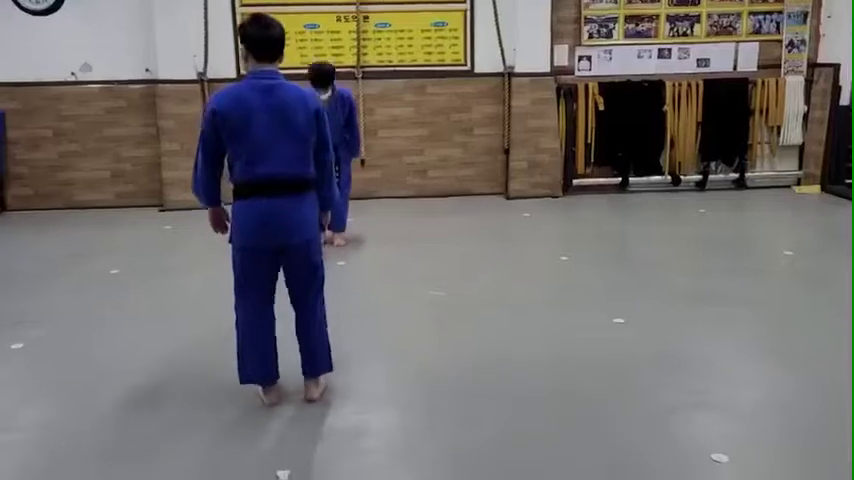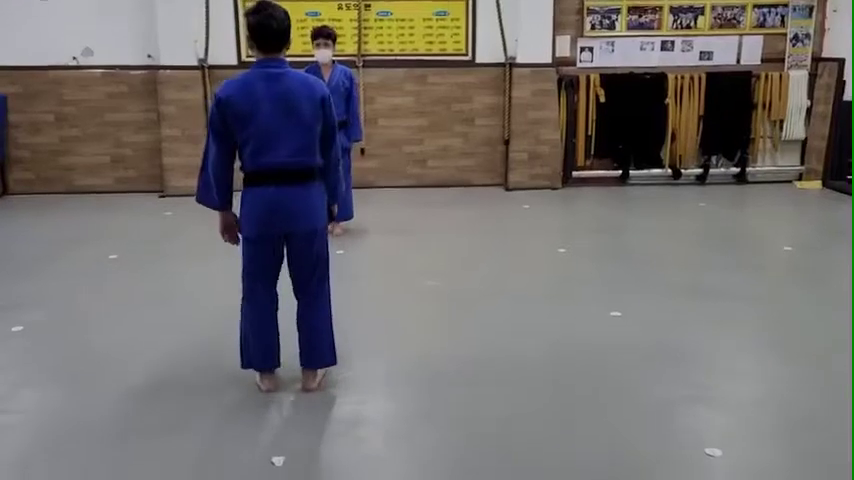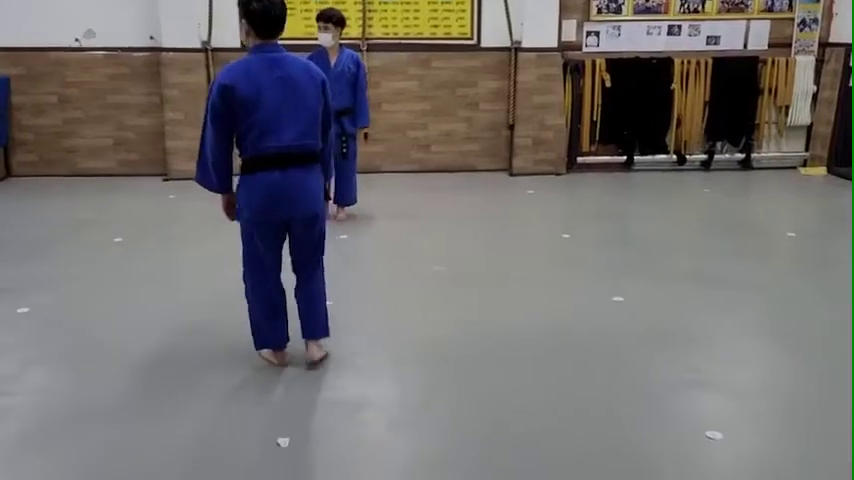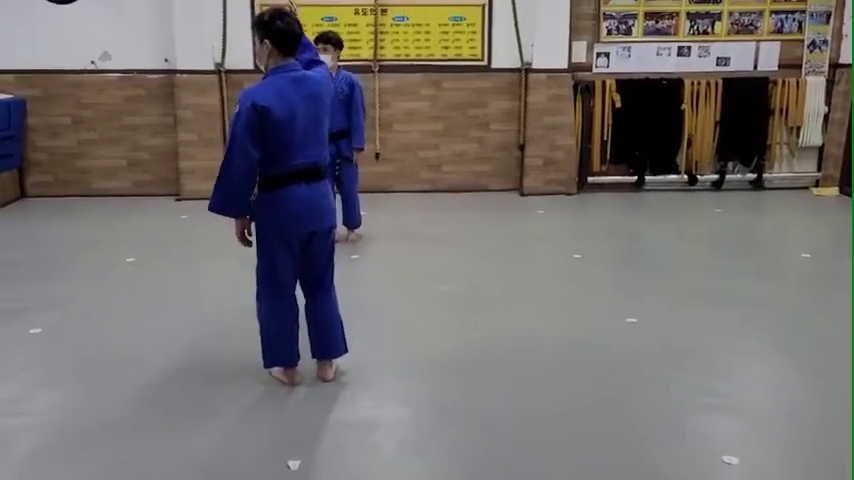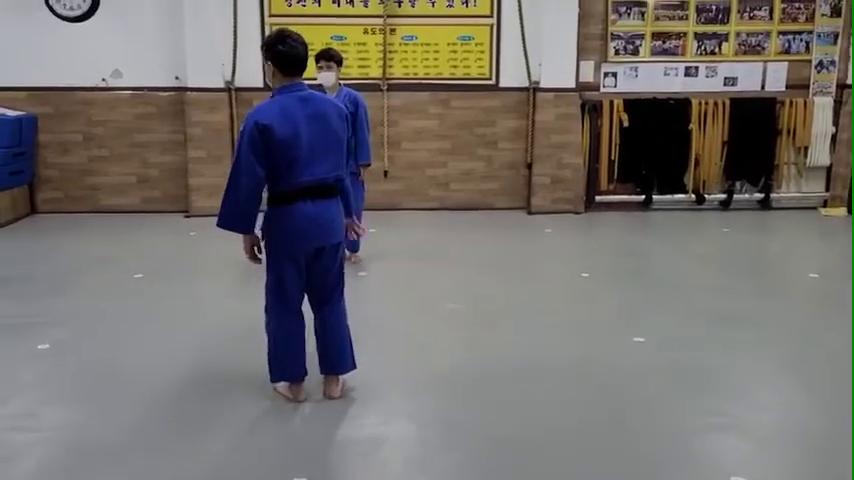
dt=0.5s
person 1, frame 1
left shoulder: (222, 103)
right shoulder: (308, 101)
left elbow: (208, 162)
right elbow: (324, 161)
left wrist: (213, 205)
right wrist: (325, 206)
left hip: (251, 214)
right hip: (299, 210)
left knee: (254, 302)
right knee: (308, 297)
left ankle: (268, 384)
right ankle: (313, 378)
person 1, frame 2
left shoulder: (229, 93)
right shoulder: (315, 89)
left elbow: (219, 157)
right elbow: (331, 153)
left wrist: (223, 210)
right wrist: (331, 200)
left hip: (259, 201)
right hip: (307, 198)
left knee: (258, 290)
right knee: (311, 288)
left ankle: (266, 371)
right ankle: (312, 369)
person 1, frame 3
left shoulder: (230, 78)
right shoulder: (312, 72)
left elbow: (217, 140)
right elbow: (326, 133)
left wrist: (224, 189)
right wrist: (323, 176)
left hip: (259, 185)
right hip: (306, 181)
left knee: (262, 269)
right knee: (309, 265)
left ankle: (274, 346)
right ankle: (314, 341)
person 1, frame 4
left shoulder: (256, 98)
right shoulder: (320, 83)
left elbow: (241, 161)
right elbow: (313, 58)
left wrist: (240, 213)
right wrist: (294, 31)
left hip: (279, 203)
right hip: (319, 197)
left knee: (276, 287)
right knee: (320, 283)
left ankle: (286, 365)
right ankle: (327, 361)
person 1, frame 5
left shoulder: (261, 117)
right shoulder: (334, 109)
left elbow: (249, 178)
left wrist: (246, 230)
right wrist: (347, 212)
left hip: (286, 219)
right hip: (329, 215)
left knee: (284, 302)
right knee: (329, 299)
left ankle: (292, 381)
right ankle: (334, 378)
person 2, frame 1
left shoulder: (345, 97)
left elbow: (352, 127)
left wrist: (353, 152)
left hip: (339, 152)
left knee: (339, 190)
left ankle: (337, 230)
person 2, frame 2
left shoulder: (346, 75)
right shoulder: (306, 75)
left elbow: (353, 108)
left wrist: (354, 136)
left hip: (339, 136)
left knee: (340, 178)
left ankle: (338, 219)
person 2, frame 3
left shoulder: (353, 59)
right shoulder: (313, 60)
left elbow: (360, 94)
left wrist: (361, 123)
left hip: (344, 122)
left knee: (345, 165)
left ankle: (341, 205)
person 2, frame 4
left shoulder: (351, 82)
left elbow: (358, 116)
left wrist: (357, 146)
left hip: (343, 144)
left knee: (348, 189)
left ankle: (351, 227)
person 2, frame 5
left shoulder: (353, 98)
left elbow: (362, 133)
left wrist: (363, 164)
left hip: (348, 163)
left knee: (352, 208)
left ankle: (353, 249)
